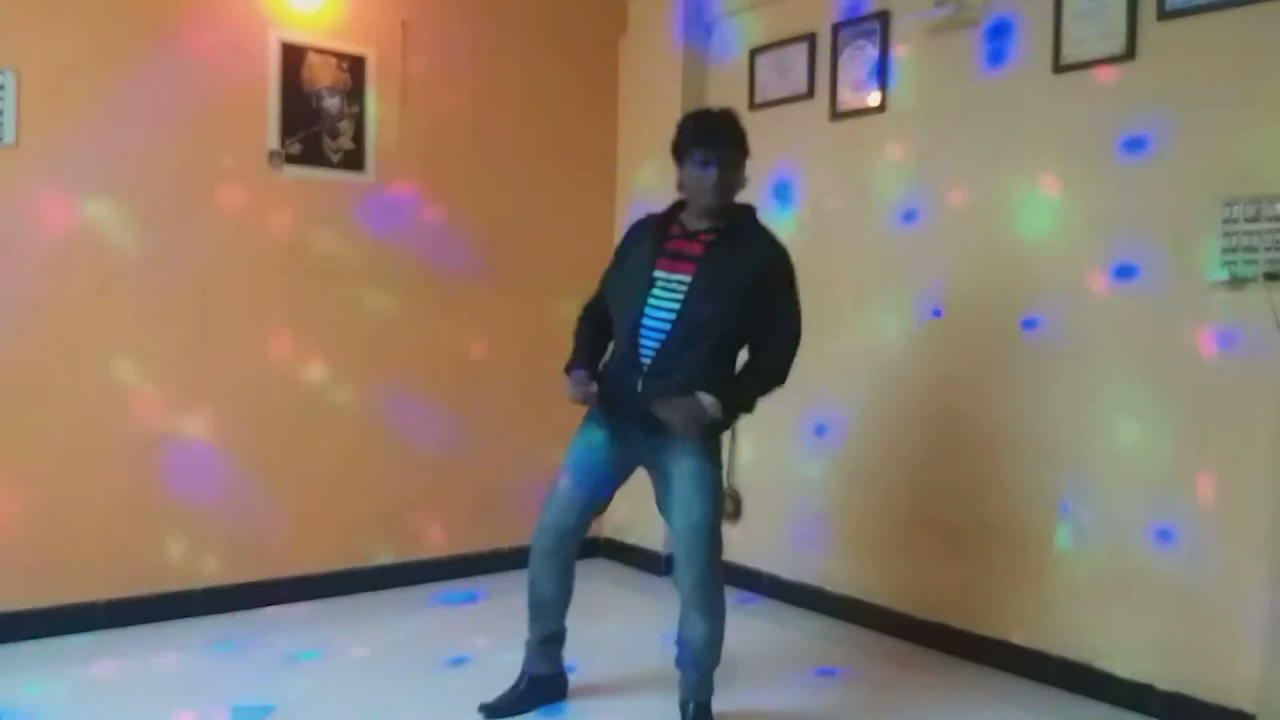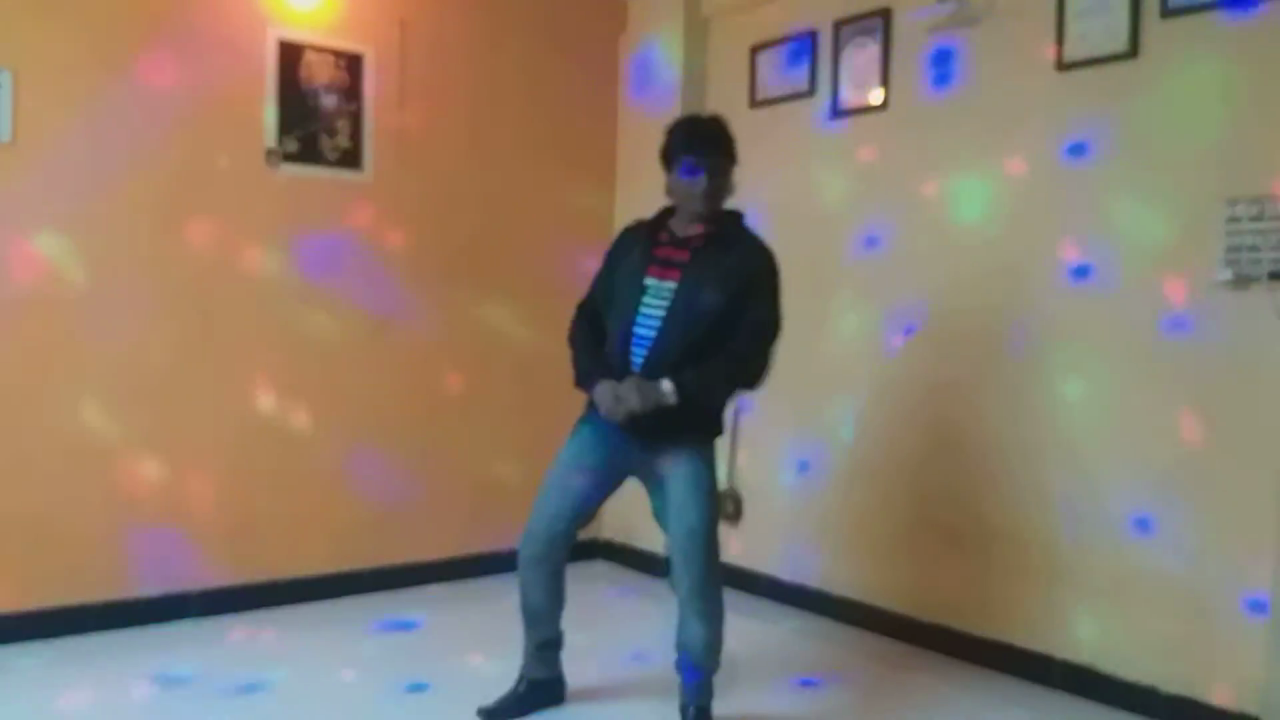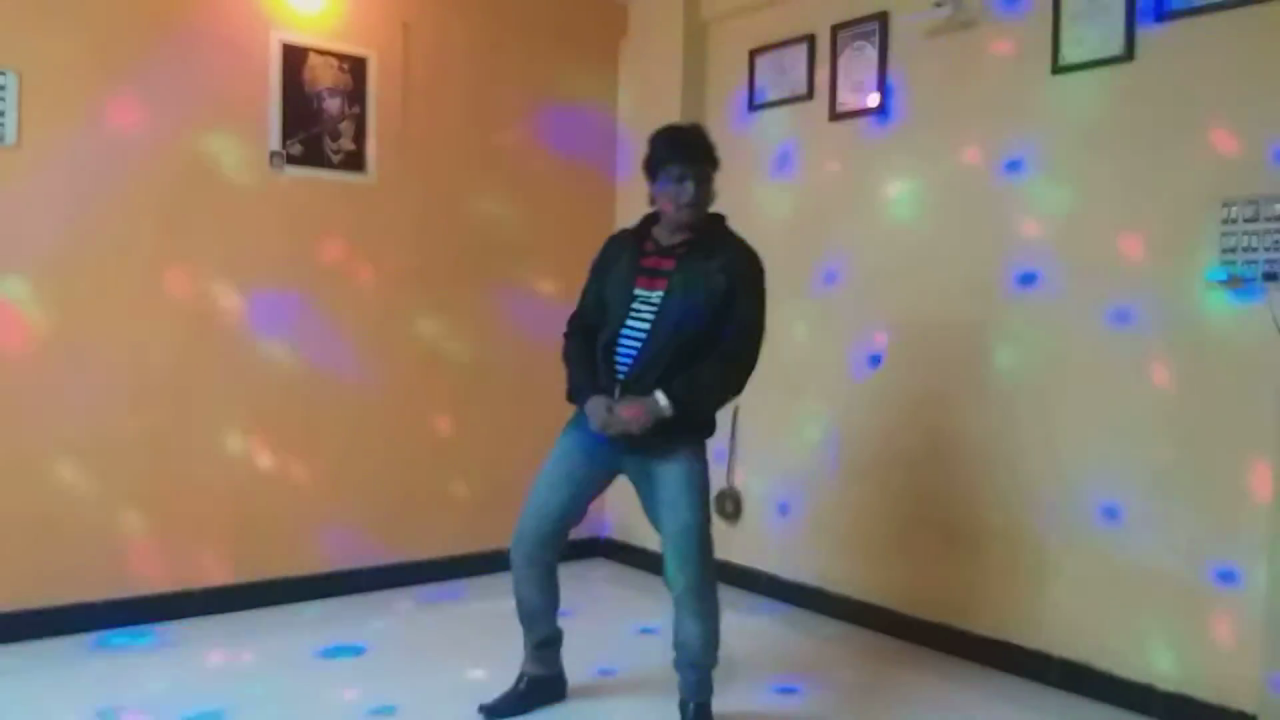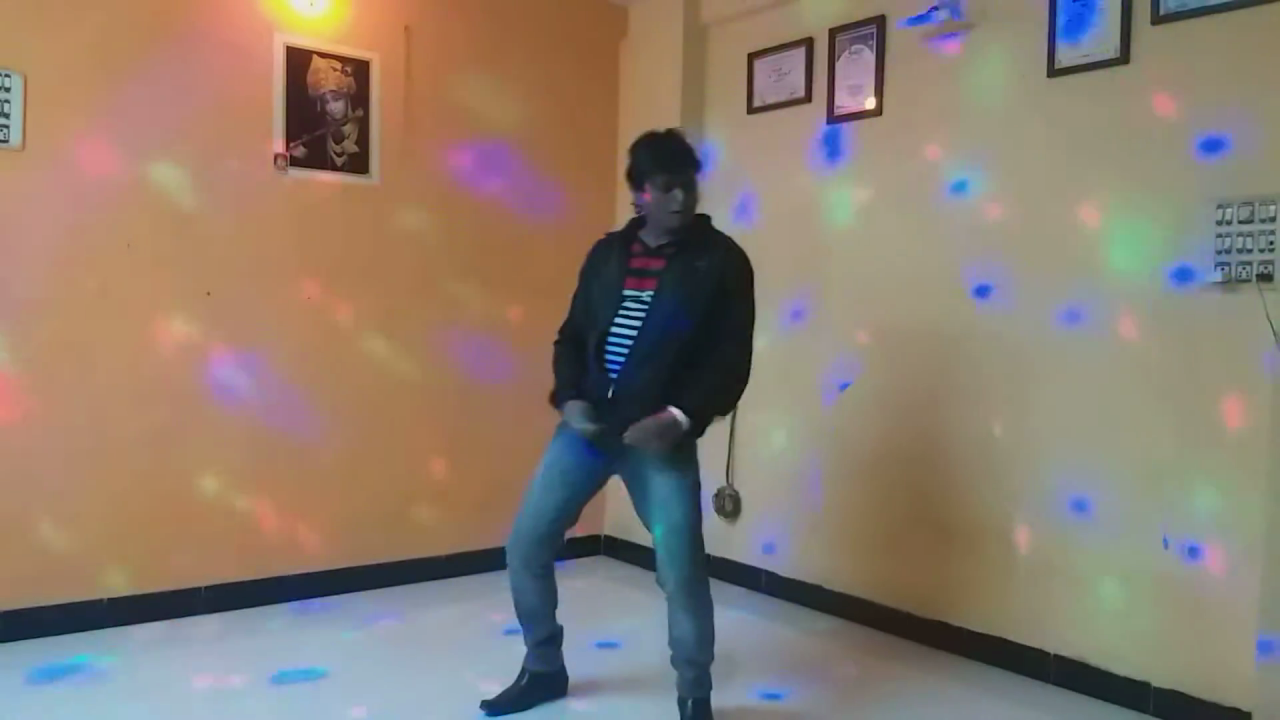
dt=0.1s
person 1, frame 1
left shoulder: (760, 255)
right shoulder: (643, 236)
left elbow: (773, 352)
right elbow: (599, 315)
left wrist: (713, 401)
right wrist: (580, 369)
left hip: (689, 431)
right hip: (611, 416)
left knee: (697, 572)
right knee: (550, 540)
person 1, frame 2
left shoulder: (747, 259)
right shoulder: (633, 243)
left elbow: (750, 360)
right elbow: (589, 321)
left wrist: (665, 392)
right wrist: (596, 383)
left hip: (681, 438)
right hip: (604, 422)
left knee: (695, 577)
right knee: (539, 546)
person 1, frame 3
left shoulder: (733, 262)
right shoulder: (619, 251)
left elbow: (733, 361)
right elbow: (580, 330)
left wrist: (658, 403)
right wrist: (590, 395)
left hip: (670, 437)
right hip: (595, 424)
left knee: (689, 574)
right knee: (530, 545)
person 1, frame 4
left shoulder: (722, 261)
right shoulder: (607, 255)
left elbow: (731, 363)
right elbow: (571, 337)
left wrist: (678, 418)
right wrist: (570, 401)
left hip: (662, 438)
right hip: (587, 426)
left knee: (681, 572)
right knee: (526, 546)
right ankle: (544, 669)
